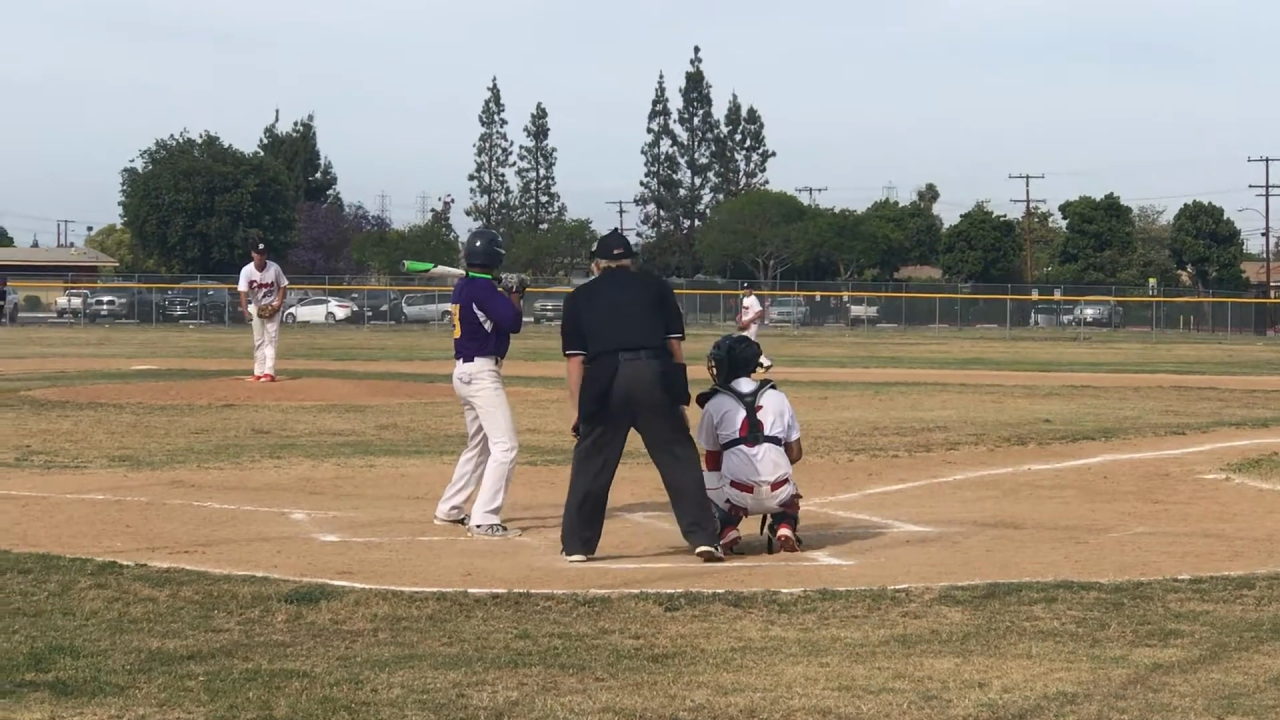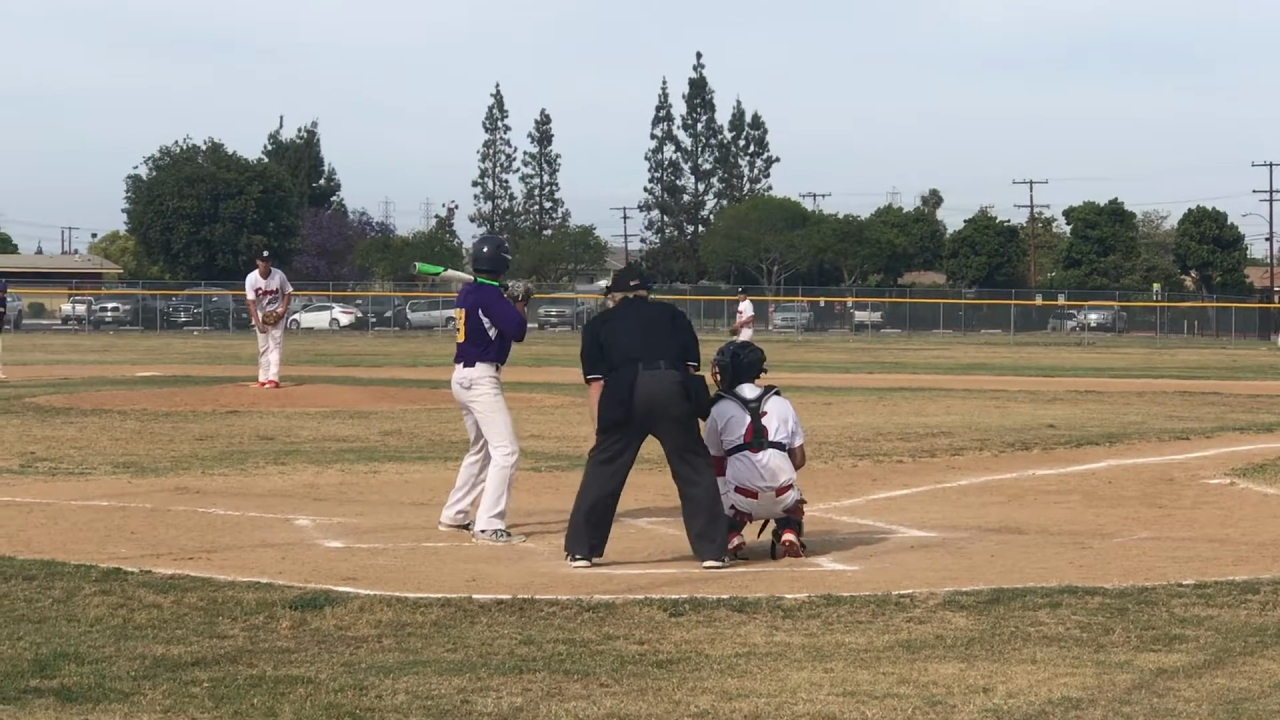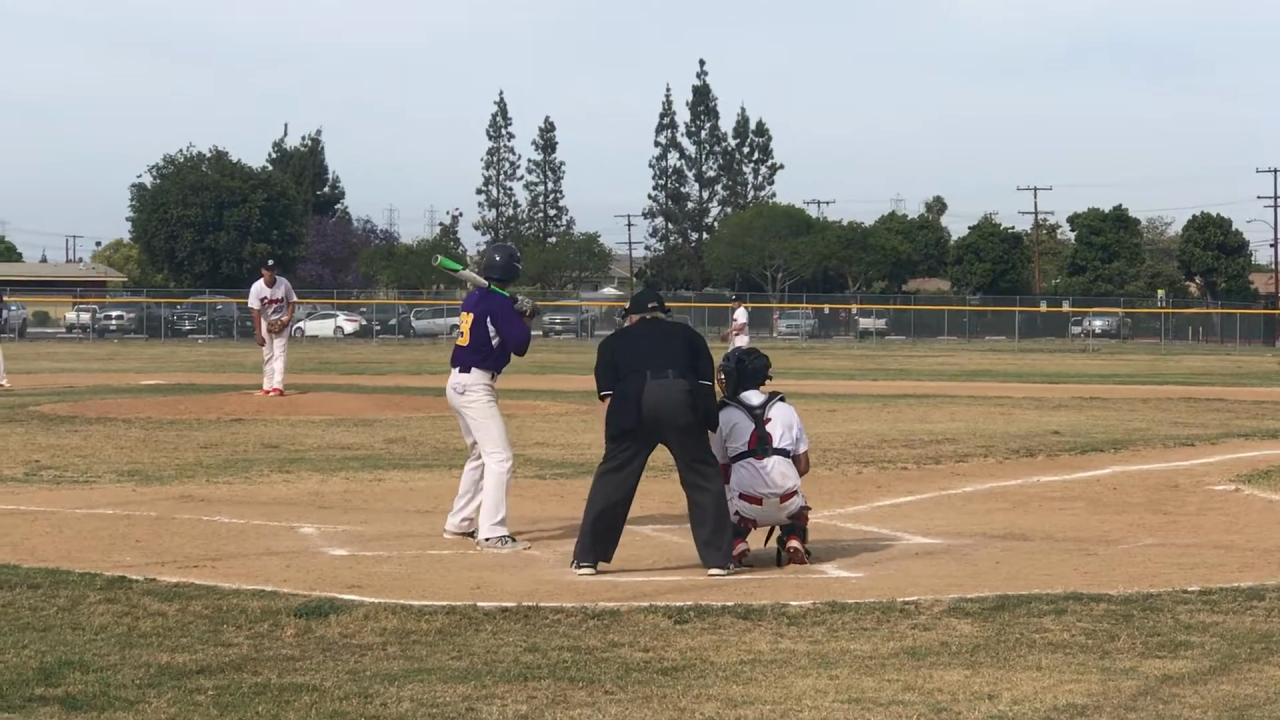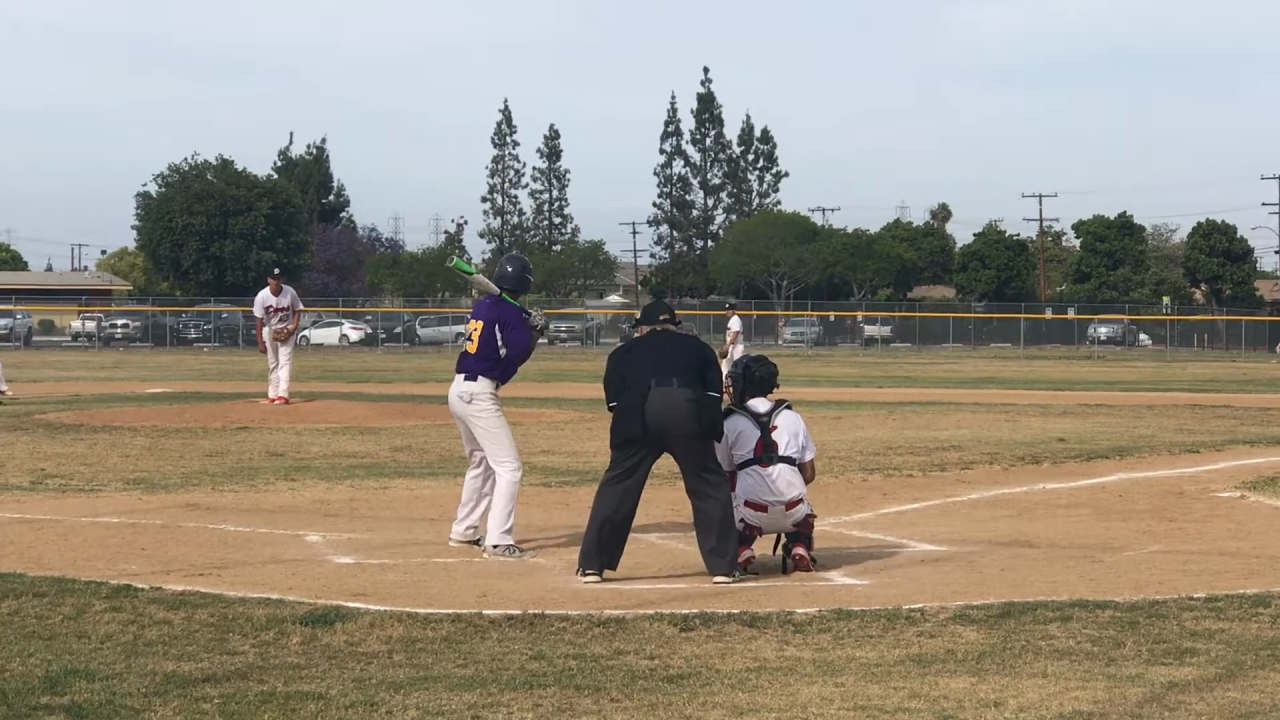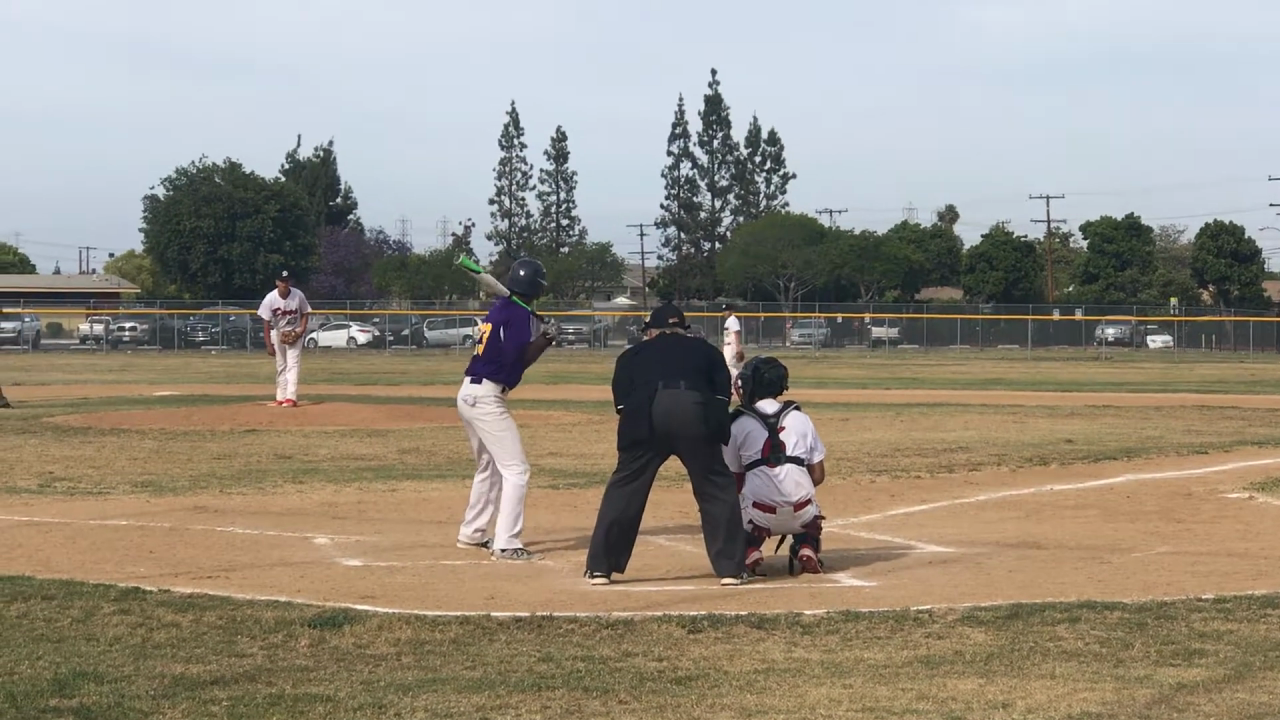
dt=0.2s
person 1, frame 1
left shoulder: (463, 286)
right shoulder: (483, 287)
right elbow: (513, 323)
left wrist: (505, 294)
right wrist: (514, 295)
left hip: (466, 371)
right hip: (481, 373)
left knee: (478, 446)
right knee: (504, 446)
left ankle: (449, 509)
right ankle: (484, 520)
person 1, frame 2
left shoulder: (467, 292)
right shoulder: (490, 293)
right elbow: (517, 332)
left wrist: (509, 301)
right wrist: (520, 303)
left hip: (464, 376)
right hip: (481, 379)
left knee: (481, 449)
right knee: (505, 451)
left ankle: (453, 515)
right ankle: (489, 526)
person 1, frame 3
left shoulder: (473, 298)
right shoulder: (500, 302)
right elbow: (519, 347)
left wrist: (516, 315)
right wrist: (526, 319)
left hip: (459, 382)
right hip: (475, 385)
left knee: (480, 456)
right knee: (499, 458)
left ankle: (458, 523)
right ankle: (491, 534)
person 1, frame 4
left shoulder: (482, 306)
right shoulder: (511, 311)
right elbow: (518, 355)
left wrist: (529, 330)
right wrist: (536, 331)
left hip: (460, 390)
right hip: (479, 393)
left knee: (481, 464)
right knee: (508, 466)
left ankle: (463, 531)
right ankle: (498, 541)
person 1, frame 5
left shoulder: (500, 309)
right shoulder: (519, 314)
right elbow: (516, 356)
left wrist: (543, 342)
right wrist: (542, 339)
left hip: (472, 394)
right hip: (486, 397)
left knee: (489, 467)
right knee: (516, 470)
left ankle: (472, 533)
right ankle: (507, 545)
person 2, frame 1
left shoulder: (579, 297)
right shoulder: (655, 286)
left elbow: (575, 358)
right elbow: (675, 343)
left wrist: (580, 408)
right wrist: (675, 391)
left hip: (605, 381)
right hip: (654, 374)
left knee: (590, 464)
right knee: (680, 458)
left ankle: (575, 544)
right ankle: (704, 538)
person 2, frame 2
left shoulder: (597, 324)
right shoulder: (672, 313)
left elbow: (596, 382)
right elbow: (691, 367)
left wrist: (600, 431)
right wrist: (682, 415)
left hip: (624, 392)
right hip: (673, 386)
left knee: (602, 469)
right knee: (695, 469)
left ankle: (580, 550)
right ankle: (712, 551)
person 2, frame 3
left shoulder: (613, 342)
right shoulder: (687, 334)
left elbow: (609, 397)
right elbow: (705, 384)
left wrist: (618, 445)
left hip: (633, 402)
right hip: (683, 397)
left knee: (612, 477)
right knee: (704, 477)
left ankle: (586, 557)
right ankle: (717, 559)
person 2, frame 4
left shoulder: (623, 352)
right shoulder: (697, 346)
left elbow: (617, 405)
right elbow: (713, 397)
left wrist: (629, 454)
right wrist: (700, 442)
left hip: (638, 410)
right hip: (688, 406)
left knee: (617, 484)
right knee: (710, 485)
left ankle: (591, 565)
right ankle: (723, 566)
person 2, frame 5
left shoulder: (632, 354)
right shoulder: (706, 350)
left elbow: (624, 407)
right elbow: (721, 399)
left wrist: (637, 454)
left hip: (646, 412)
right hip: (695, 409)
left knee: (624, 486)
right knee: (718, 487)
left ankle: (599, 568)
right ankle: (731, 568)
person 3, frame 1
left shoulder: (715, 403)
right shoulder: (778, 397)
left elbow: (712, 462)
right elbow: (795, 454)
left hip: (737, 495)
right hip: (778, 494)
left ankle: (726, 530)
right ankle: (785, 527)
person 3, frame 2
left shoulder: (719, 409)
right shoulder: (782, 403)
left elbow: (716, 466)
right elbow: (799, 460)
left hip: (742, 501)
right hip: (782, 499)
left ankle: (730, 536)
right ankle: (790, 535)
person 3, frame 3
left shoulder: (724, 416)
right shoulder: (787, 410)
left elbow: (721, 473)
right elbow: (803, 466)
left hip: (746, 508)
right hip: (787, 506)
left ankle: (735, 542)
right ankle: (794, 541)
person 3, frame 4
left shoulder: (730, 423)
right shoulder: (793, 417)
right elbow: (809, 474)
left hip: (752, 516)
right hip: (793, 514)
left ankle: (740, 550)
right ankle: (799, 548)
person 3, frame 5
left shoulder: (739, 425)
right shoulder: (802, 419)
left elbow: (734, 483)
right elbow: (818, 476)
left hip: (760, 516)
right hip: (802, 515)
left ankle: (749, 551)
right ankle: (807, 550)
